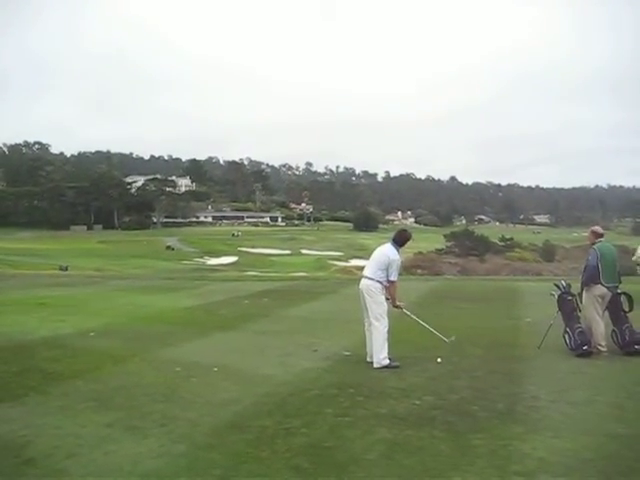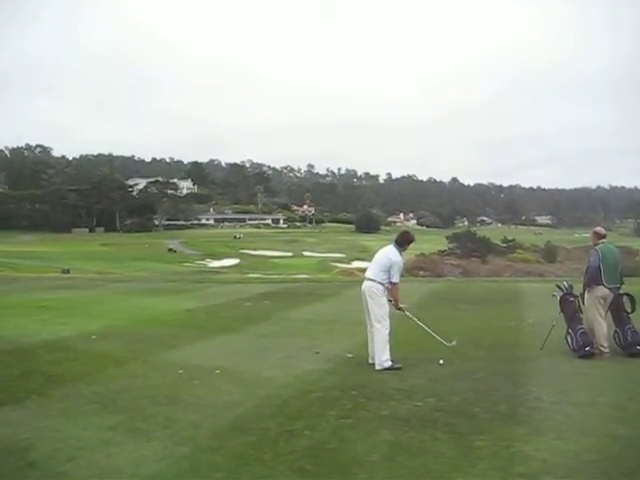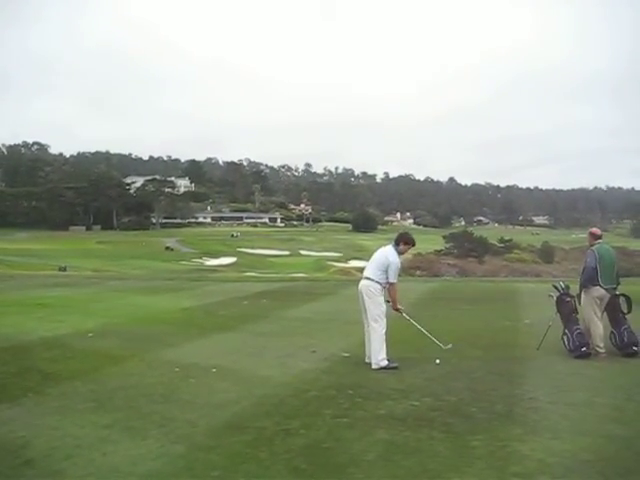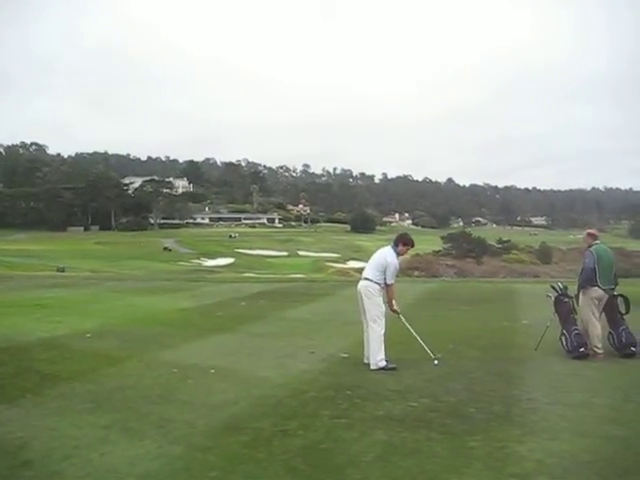
dt=0.4s
person 1, frame 1
left shoulder: (384, 247)
right shoulder: (395, 257)
right elbow: (392, 282)
left wrist: (387, 294)
right wrist: (394, 301)
left hip: (365, 283)
right hip: (374, 287)
left knee: (370, 322)
right knee: (380, 324)
left ankle: (373, 355)
right ankle: (380, 360)
person 1, frame 2
left shoulder: (387, 249)
right shoulder: (397, 259)
right elbow: (394, 284)
left wrist: (391, 297)
right wrist: (397, 303)
left hip: (367, 285)
right hip: (376, 289)
left knee: (373, 324)
right knee: (381, 326)
left ankle: (375, 357)
right ankle: (382, 362)
person 1, frame 3
left shoulder: (385, 249)
right shoulder: (394, 259)
right elbow: (392, 284)
left wrist: (392, 299)
right wrist: (395, 304)
left hip: (365, 284)
right hip: (373, 288)
left knee: (370, 324)
right knee: (378, 325)
left ankle: (371, 356)
right ankle: (379, 361)
person 1, frame 4
left shoulder: (385, 250)
right shoulder: (393, 260)
right elbow: (389, 285)
left wrist: (392, 301)
right wrist: (391, 305)
left hip: (364, 285)
right hip: (371, 288)
left knee: (369, 324)
right knee: (377, 326)
left ankle: (370, 357)
right ankle: (377, 362)
person 2, frame 1
left shoulder: (595, 249)
right shoulder: (612, 249)
left elbow: (590, 268)
right elbow: (616, 269)
left wrist: (584, 284)
right wrist: (616, 284)
left hip: (595, 287)
right hip: (609, 288)
left knee: (594, 318)
right knee: (597, 317)
left ankle: (600, 347)
right ankle: (596, 343)
person 2, frame 2
left shoulder: (597, 250)
right shoulder: (614, 250)
left elbow: (592, 269)
right elbow: (619, 270)
left wrist: (585, 285)
right wrist: (618, 285)
left hip: (597, 289)
right hip: (611, 289)
left knee: (596, 319)
right knee: (599, 318)
left ankle: (603, 348)
right ankle: (599, 344)
person 2, frame 3
left shoulder: (593, 251)
right shoulder: (611, 250)
left elbow: (589, 270)
right elbow: (615, 271)
left wrist: (582, 285)
right wrist: (615, 286)
left hip: (593, 289)
right hip: (608, 290)
left knee: (593, 320)
right knee: (597, 318)
left ankle: (599, 349)
right ankle: (595, 344)
person 2, frame 4
left shoulder: (591, 252)
right shoulder: (608, 251)
left elbow: (587, 271)
right elbow: (613, 271)
left wrist: (580, 286)
right wrist: (613, 286)
left hip: (591, 290)
right hip: (606, 290)
left knee: (591, 321)
right knee: (595, 319)
left ankle: (597, 350)
right ankle: (594, 345)
